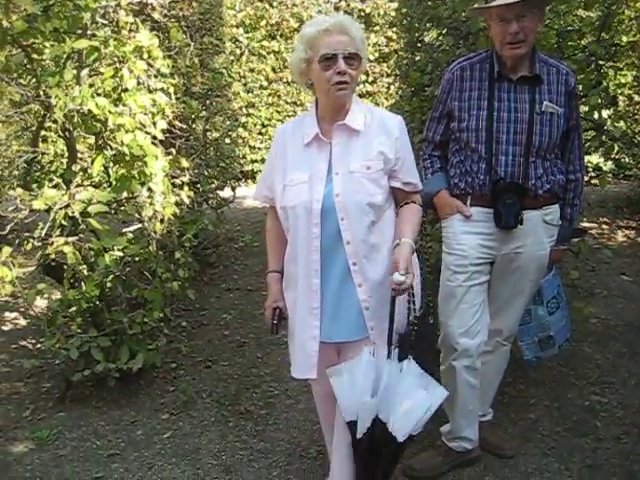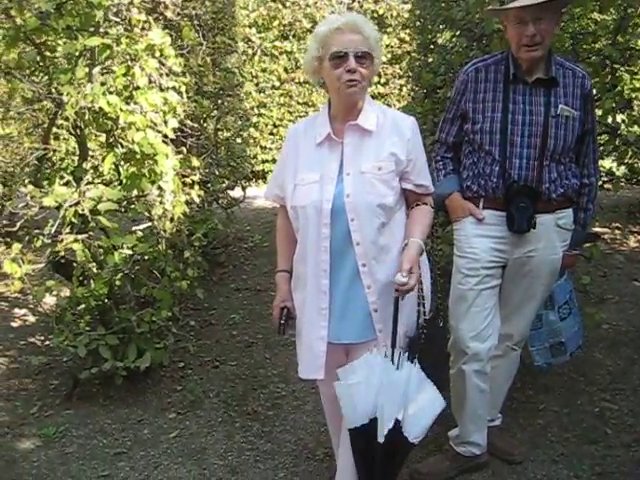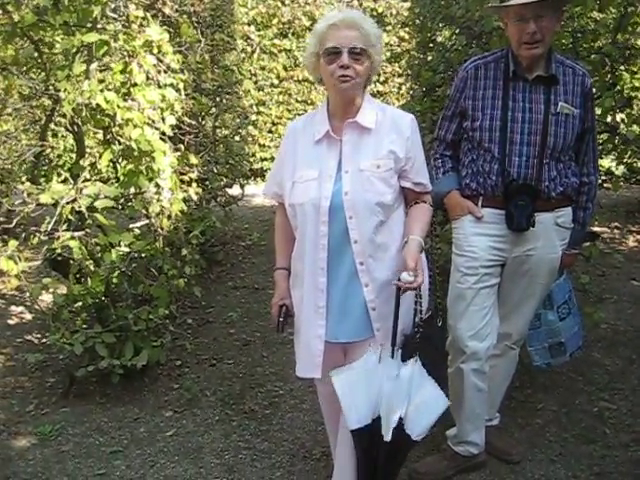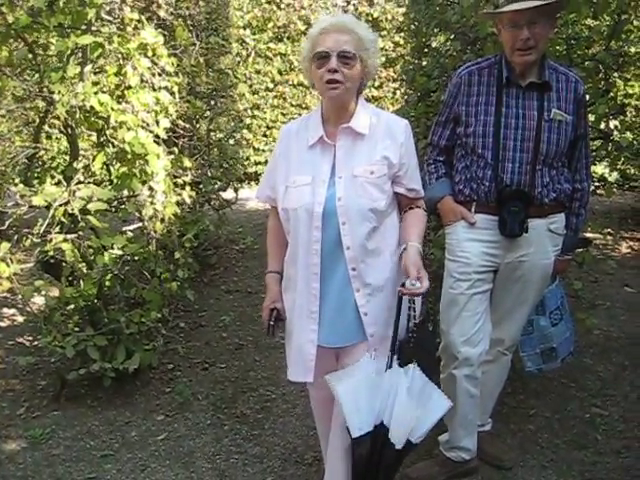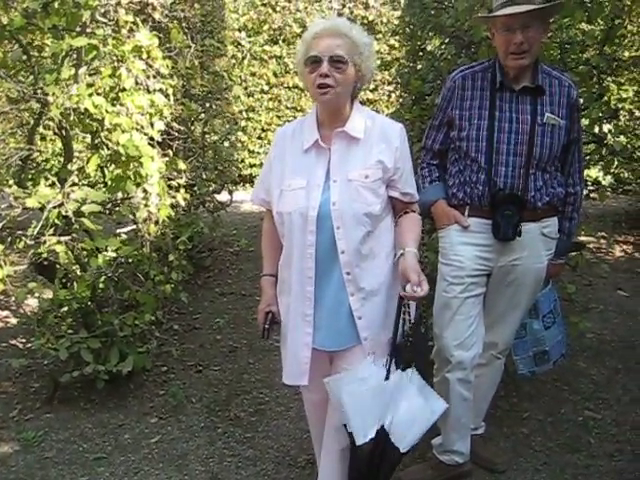
dt=0.3s
person 1, frame 1
left shoulder: (561, 80)
right shoulder: (460, 74)
left elbow: (572, 162)
right elbow: (431, 145)
left wrist: (563, 232)
right wrist: (438, 193)
left hip: (534, 223)
right hip: (470, 218)
left knee: (501, 331)
right knee: (462, 337)
left ankle: (479, 417)
right ankle: (460, 438)
person 1, frame 2
left shoulder: (578, 84)
right shoulder: (476, 76)
left elbow: (586, 167)
right elbow: (444, 147)
left wrist: (576, 236)
right wrist: (450, 195)
left hip: (547, 228)
right hip: (483, 221)
left knee: (512, 336)
right knee: (472, 341)
left ankle: (488, 422)
person 1, frame 3
left shoulder: (578, 81)
right shoulder: (475, 73)
left elbow: (586, 166)
right elbow: (443, 144)
left wrist: (575, 235)
right wrist: (449, 193)
left hip: (546, 226)
right hip: (482, 219)
left knee: (510, 335)
right knee: (470, 340)
left ankle: (486, 421)
person 1, frame 4
left shoulder: (571, 88)
right shoulder: (468, 79)
left elbow: (579, 172)
right elbow: (437, 151)
left wrist: (568, 242)
right wrist: (441, 198)
left hip: (539, 232)
right hip: (475, 226)
left knee: (503, 340)
right knee: (463, 345)
left ankle: (478, 426)
person 1, frame 5
left shoulder: (564, 91)
right shoulder: (462, 83)
left elbow: (571, 175)
right elbow: (431, 154)
left wrist: (561, 246)
right wrist: (435, 202)
left hip: (532, 235)
right hip: (468, 228)
left knee: (496, 343)
right knee: (456, 348)
left ankle: (471, 431)
person 2, frame 1
left shoulder: (387, 127)
right shoulder: (287, 136)
left elbow: (409, 198)
right elbow: (277, 214)
left wrist: (404, 246)
right wrist: (274, 278)
left hip: (371, 292)
right hip: (313, 294)
right knee: (326, 394)
person 2, frame 2
left shoulder: (400, 128)
right shoulder: (299, 135)
left elbow: (421, 201)
right elbow: (287, 213)
left wrist: (413, 247)
right wrist: (283, 278)
left hip: (380, 294)
right hip: (322, 295)
right knee: (334, 395)
person 2, frame 3
left shoulder: (399, 125)
right shoulder: (298, 132)
left elbow: (419, 199)
right elbow: (285, 210)
left wrist: (412, 245)
right wrist: (281, 275)
left hip: (378, 292)
right hip: (319, 293)
right knee: (331, 393)
person 2, frame 4
left shoulder: (393, 131)
right shoulder: (291, 136)
left elbow: (412, 205)
right elbow: (278, 215)
left wrist: (411, 250)
right wrist: (273, 279)
left hip: (371, 296)
right hip: (311, 297)
right knee: (323, 397)
person 2, frame 5
left shoulder: (387, 135)
right shoulder: (286, 139)
left elbow: (406, 209)
right elbow: (272, 216)
left wrist: (407, 255)
right wrist: (268, 282)
left hip: (365, 300)
right hip: (305, 301)
right knee: (317, 400)
